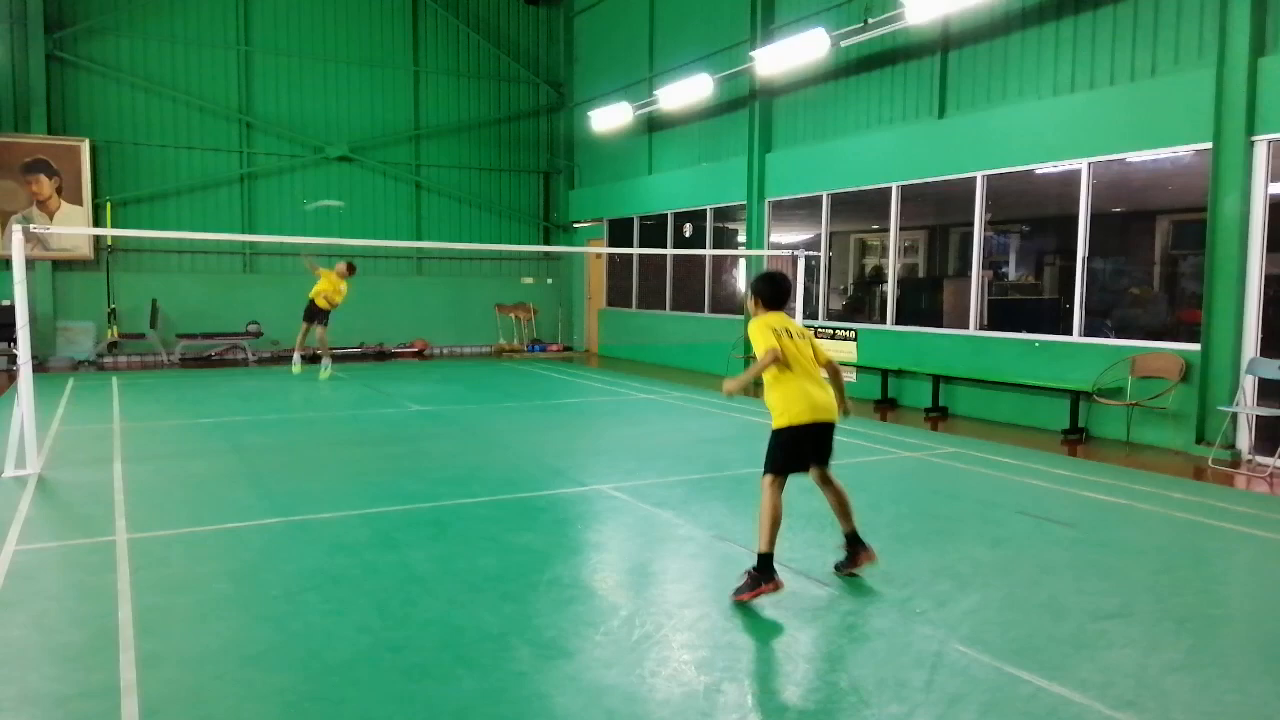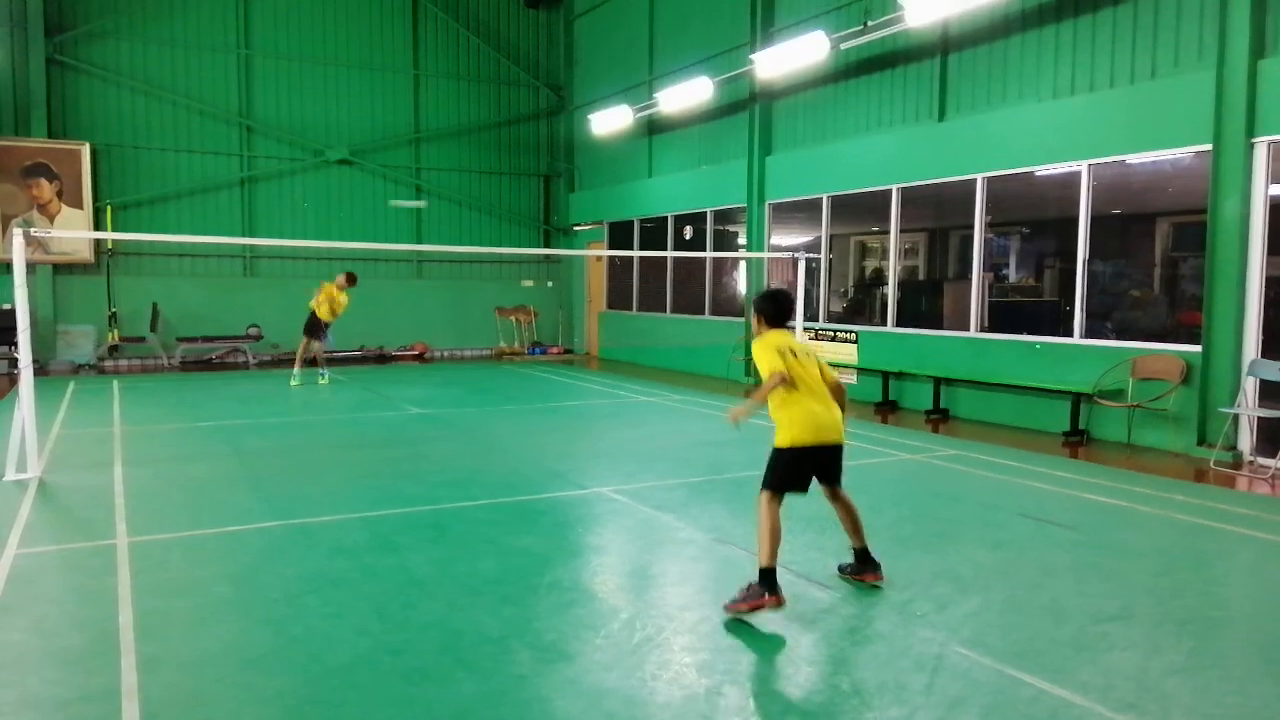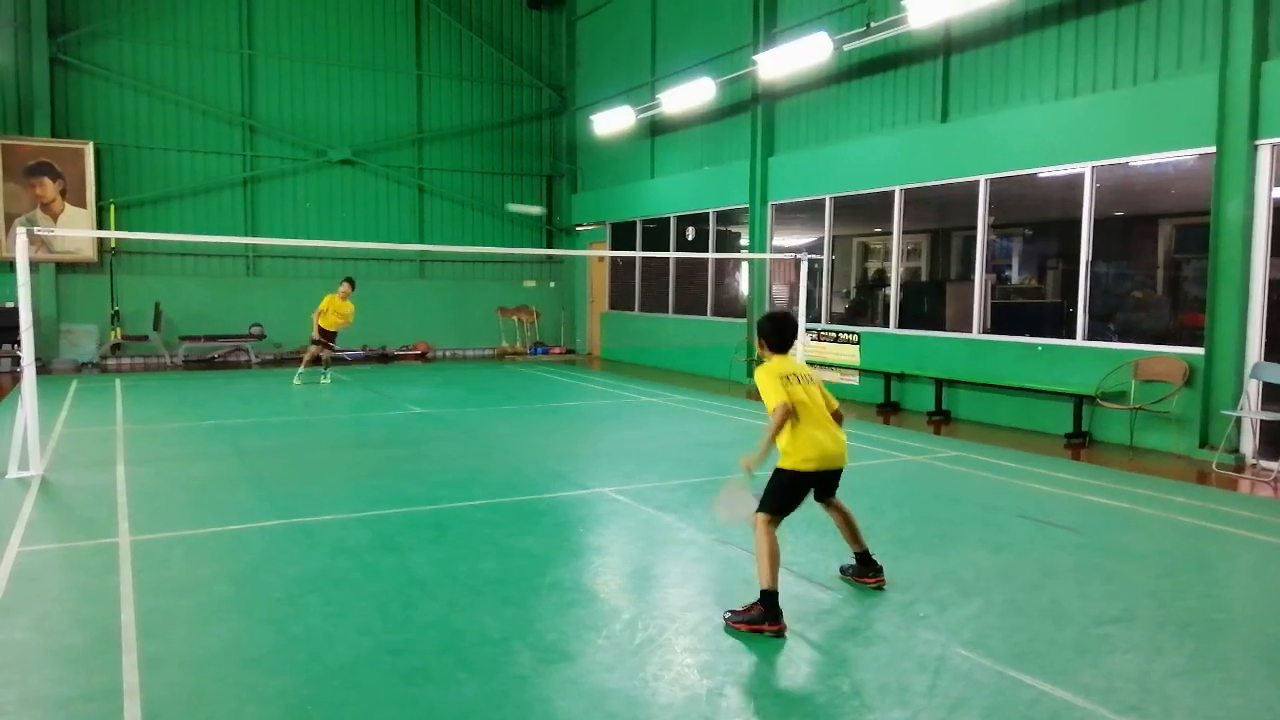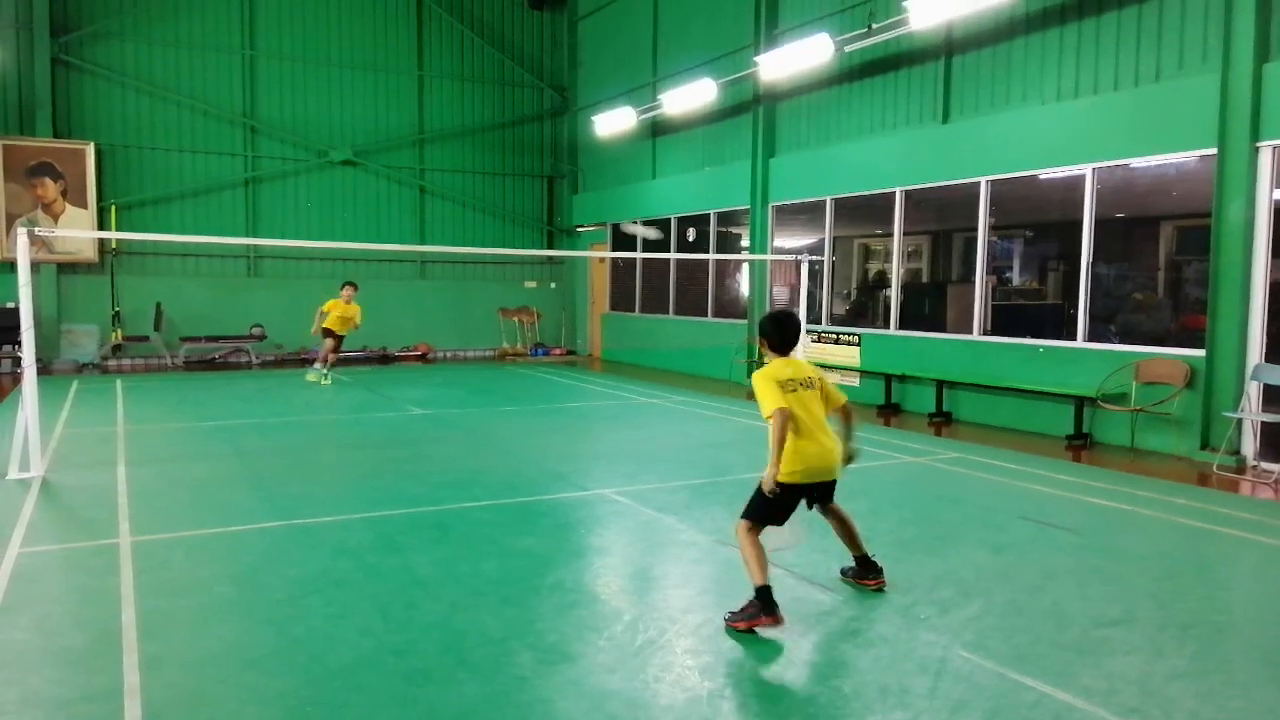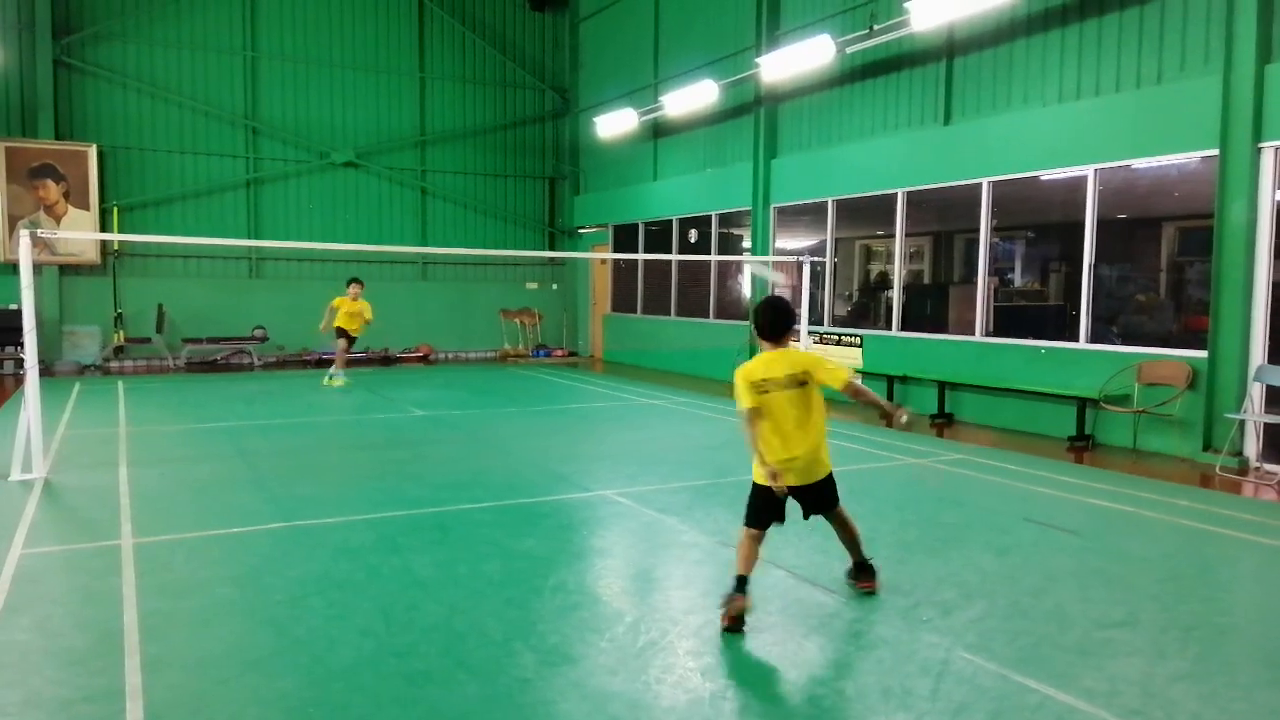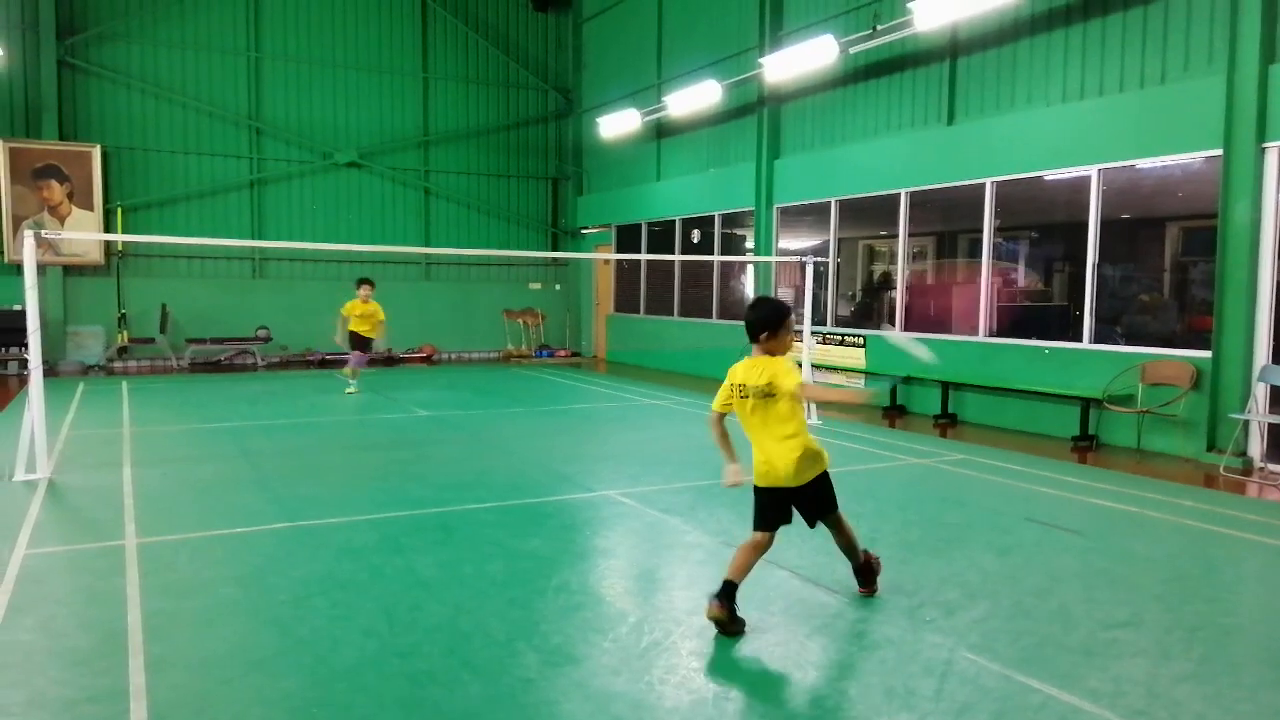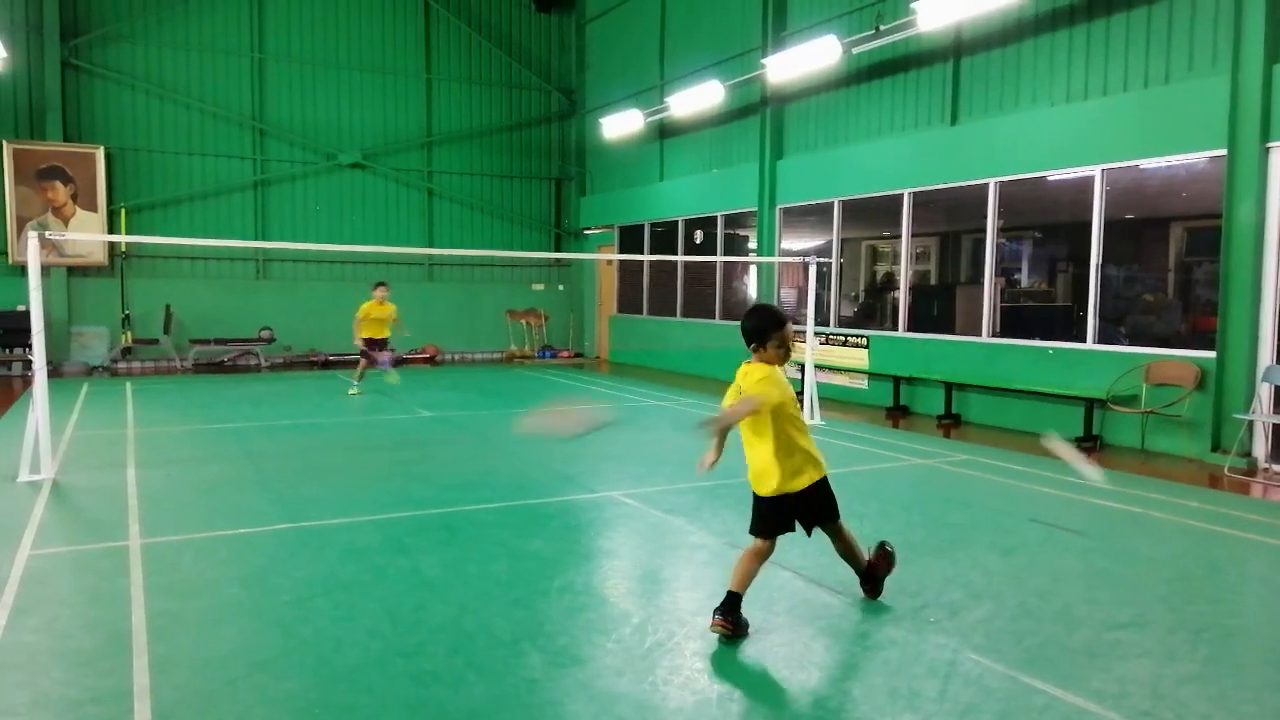
dt=0.1s
person 1, frame 1
left shoulder: (760, 325)
right shoulder: (798, 328)
left elbow: (772, 356)
right elbow: (832, 366)
left wrist: (740, 381)
right wrist: (842, 400)
left hip: (795, 415)
right hip: (824, 410)
left knee: (772, 483)
right knee: (822, 475)
left ankle: (764, 570)
right ankle: (855, 545)
person 1, frame 2
left shoulder: (764, 344)
right shoulder: (803, 347)
left elbow: (779, 377)
right elbow: (837, 387)
left wrist: (748, 407)
right wrist: (839, 417)
left hip: (799, 434)
right hip: (830, 430)
left knee: (769, 499)
right knee: (834, 491)
left ankle: (766, 586)
right ankle: (865, 562)
person 1, frame 3
left shoulder: (767, 373)
right shoulder: (804, 371)
left elbow: (783, 410)
right elbow: (837, 414)
left wrist: (762, 452)
left hip: (802, 456)
right hip: (834, 452)
left knee: (763, 521)
right knee: (829, 501)
left ankle: (769, 608)
right ankle: (867, 565)
person 1, frame 4
left shoulder: (764, 376)
right shoulder: (811, 371)
left elbow: (780, 417)
right elbow: (845, 407)
left wrist: (772, 468)
right wrist: (847, 444)
left hip: (793, 465)
right hip: (827, 459)
left knee: (747, 529)
right knee: (827, 506)
left ankle: (764, 604)
right ankle: (867, 569)
person 1, frame 5
left shoulder: (745, 373)
right shoulder: (807, 359)
left elbow: (747, 421)
right elbow: (850, 386)
left wrist: (764, 464)
right wrist: (889, 409)
left hip: (774, 471)
right hip: (811, 464)
left knee: (751, 534)
right knee: (833, 513)
left ankle: (739, 590)
right ankle: (862, 571)
person 1, frame 6
left shoulder: (736, 373)
right shoulder: (780, 367)
left elbow: (716, 419)
right elbow: (804, 391)
left wrist: (732, 462)
right wrist: (851, 395)
left hip: (766, 471)
right hip: (803, 464)
left knee: (761, 537)
right knee: (833, 519)
left ankle: (724, 599)
right ankle: (865, 573)
person 1, frame 7
left shoulder: (745, 373)
right shoulder: (767, 377)
left elbow: (727, 414)
right elbow: (752, 404)
left wrist: (715, 451)
left hip: (768, 478)
right hip: (802, 474)
left knee: (761, 544)
right knee: (834, 529)
left ankle: (727, 611)
right ankle: (869, 579)
